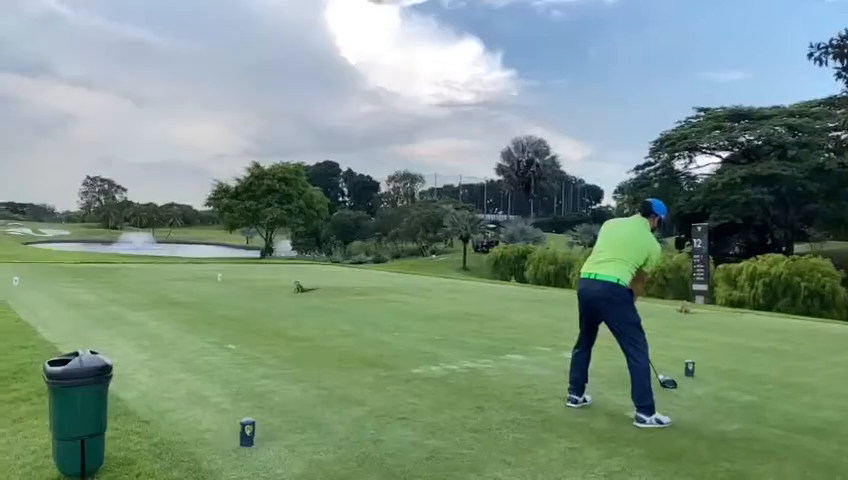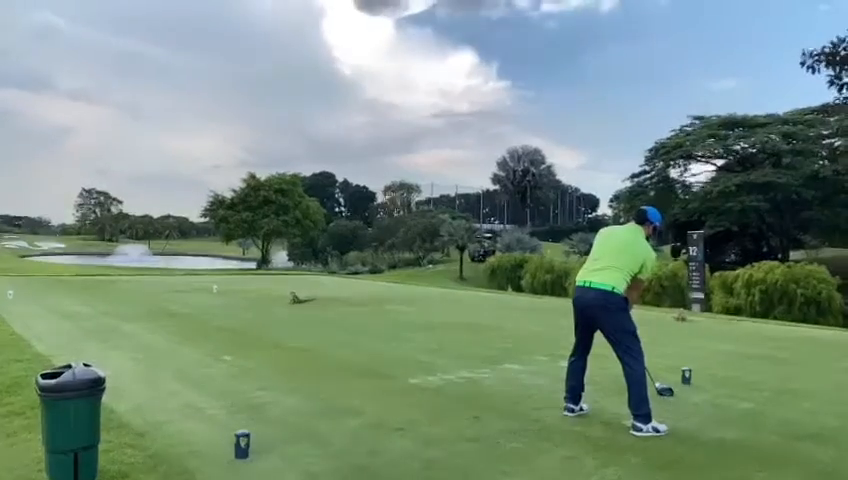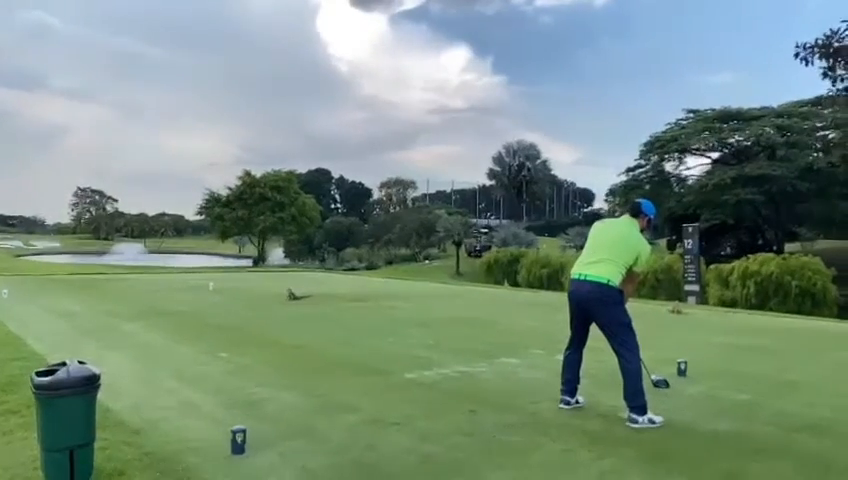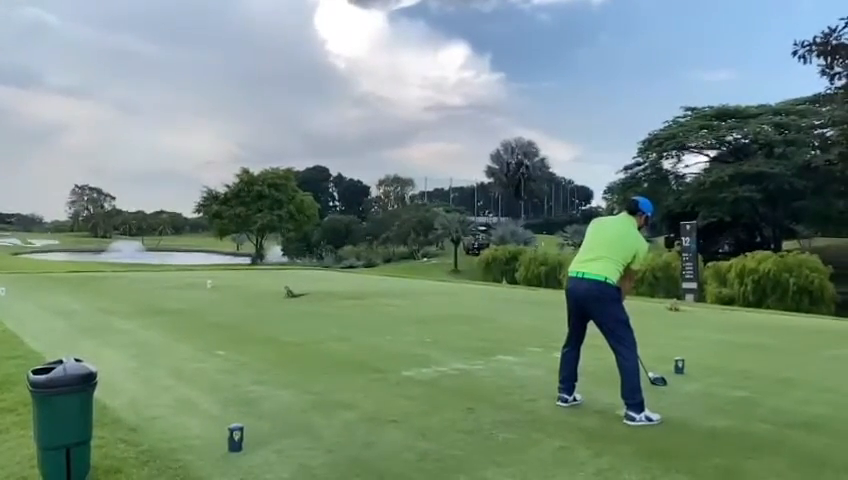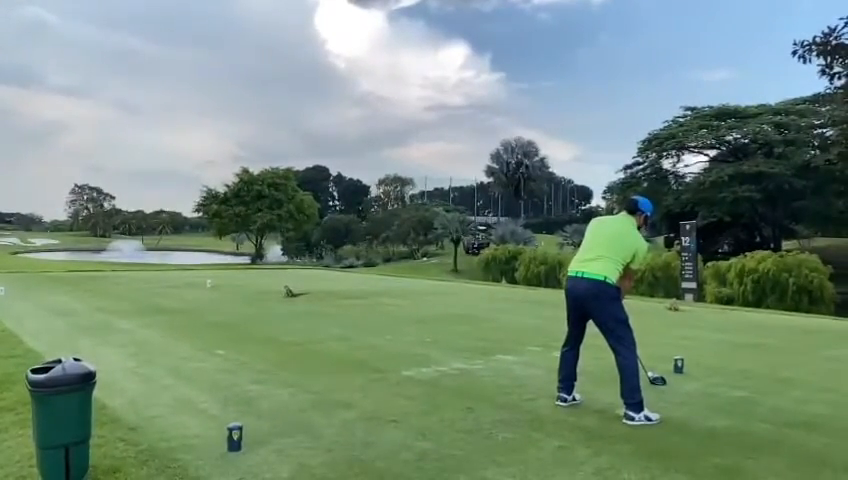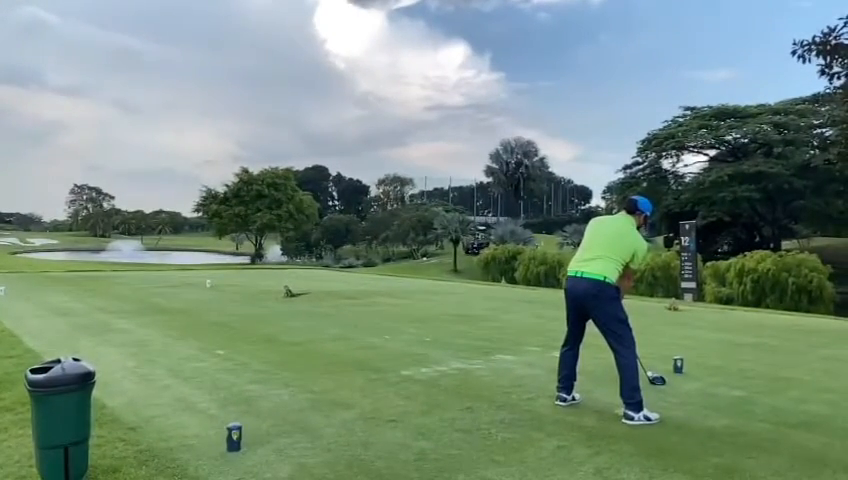
dt=0.3s
person 1, frame 1
left shoulder: (611, 223)
right shoulder: (652, 244)
right elbow: (639, 282)
right wrist: (627, 304)
left hip: (586, 283)
right hip: (612, 289)
left knee: (584, 340)
right knee: (637, 349)
left ankle: (575, 394)
right ankle: (645, 413)
person 1, frame 2
left shoulder: (606, 231)
right shoulder: (647, 251)
right elbow: (635, 289)
right wrist: (624, 310)
left hip: (581, 291)
right hip: (608, 297)
left knee: (580, 349)
right knee: (633, 357)
left ankle: (572, 403)
right ankle: (642, 421)
person 1, frame 3
left shoulder: (600, 224)
right shoulder: (641, 244)
right elbow: (630, 282)
right wrist: (619, 304)
left hip: (576, 284)
right hip: (603, 290)
left knee: (575, 342)
right knee: (628, 350)
left ankle: (568, 395)
right ankle: (637, 412)
person 1, frame 4
left shoulder: (598, 222)
right shoulder: (639, 242)
right elbow: (627, 279)
right wrist: (617, 301)
left hip: (573, 281)
right hip: (600, 287)
left knee: (573, 340)
right knee: (626, 347)
left ankle: (565, 393)
right ankle: (635, 410)
person 1, frame 5
left shoulder: (597, 221)
right shoulder: (639, 241)
right elbow: (627, 278)
right wrist: (617, 299)
left hip: (573, 281)
right hip: (600, 287)
left knee: (572, 339)
right knee: (625, 347)
left ankle: (565, 392)
right ankle: (634, 410)
person 1, frame 6
left shoulder: (597, 221)
right shoulder: (639, 241)
right elbow: (626, 278)
right wrist: (616, 299)
left hip: (573, 281)
right hip: (599, 287)
left knee: (572, 339)
right knee: (625, 346)
left ankle: (564, 392)
right ankle: (633, 409)
